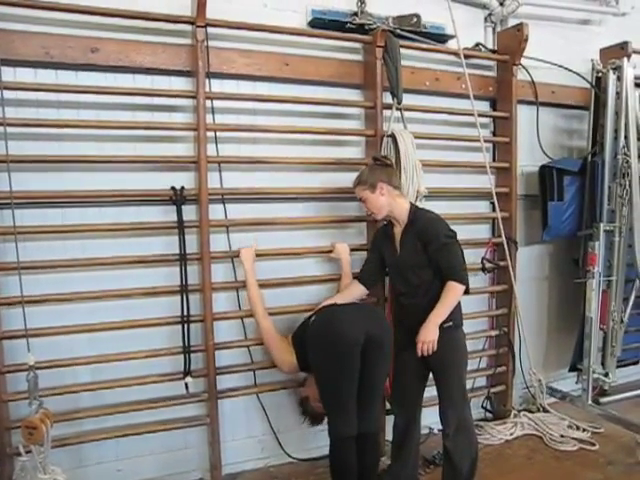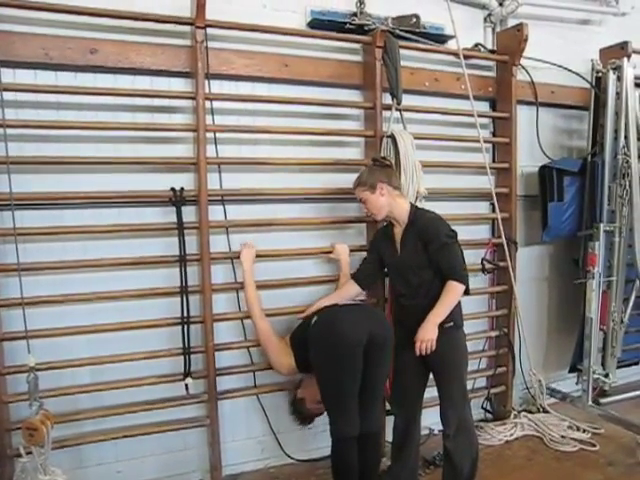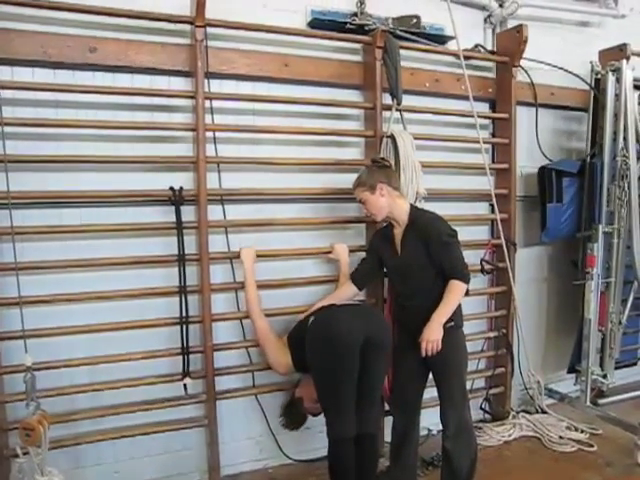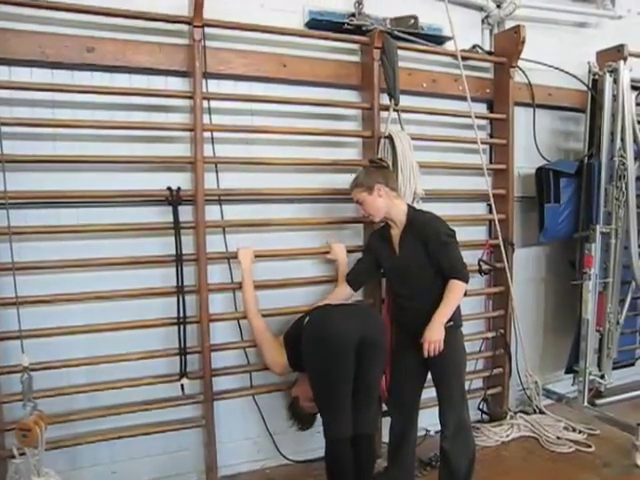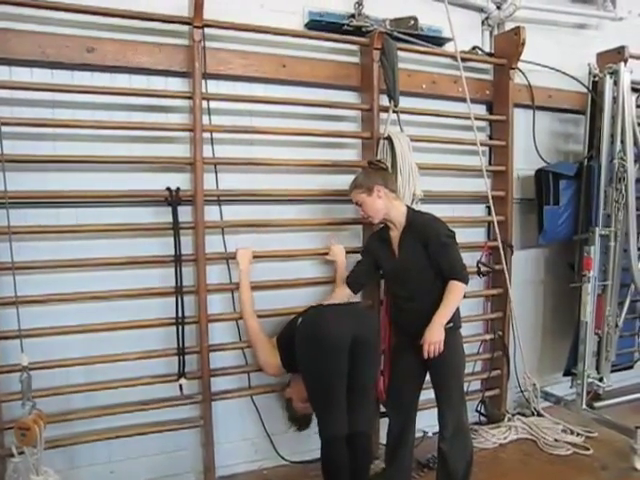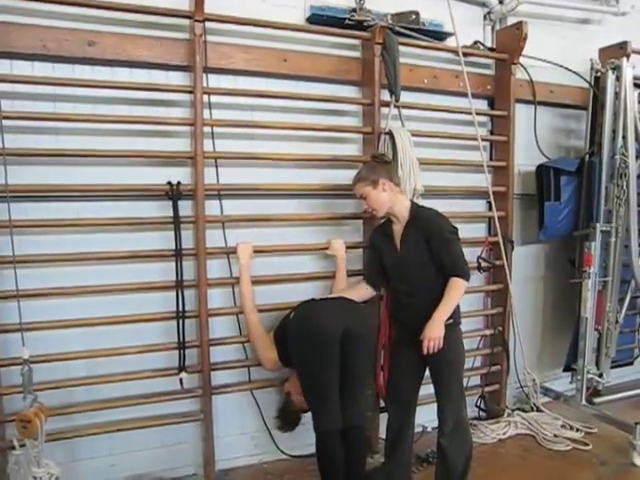
dt=0.2s
person 1, frame 1
left shoulder: (430, 225)
right shoulder: (383, 237)
left elbow: (457, 279)
right elbow: (365, 281)
left wrist: (432, 324)
right wrist: (329, 304)
left hip: (443, 331)
right hip: (406, 332)
left knee: (454, 411)
right knee: (404, 406)
person 1, frame 2
left shoulder: (430, 225)
right shoulder: (382, 238)
left elbow: (458, 279)
right elbow: (362, 280)
left wrist: (431, 323)
right wrist: (323, 304)
left hip: (443, 331)
right hip: (406, 333)
left knee: (454, 412)
right knee: (404, 406)
person 1, frame 3
left shoulder: (430, 225)
right shoulder: (381, 239)
left elbow: (460, 278)
right elbow: (358, 280)
left wrist: (436, 324)
right wrist: (322, 306)
left hip: (444, 331)
right hip: (406, 334)
left knee: (454, 412)
right knee: (402, 406)
person 1, frame 4
left shoulder: (429, 226)
right shoulder: (378, 240)
left elbow: (459, 277)
right elbow: (353, 281)
left wrist: (437, 324)
left hip: (443, 331)
right hip: (405, 334)
left knee: (453, 412)
right knee: (400, 407)
person 1, frame 5
left shoulder: (428, 227)
right shoulder: (376, 242)
left elbow: (458, 278)
right elbow: (353, 286)
left wrist: (437, 325)
left hip: (442, 333)
right hip: (404, 336)
left knee: (451, 414)
right knee: (398, 408)
person 1, frame 6
left shoulder: (431, 222)
right shoulder: (379, 236)
left elbow: (460, 275)
right elbow: (374, 285)
left wrist: (437, 321)
right wrist: (335, 300)
left hip: (442, 328)
right hip: (404, 331)
left knee: (450, 409)
right knee: (398, 404)
person 2, frame 1
left shoulder: (289, 360)
left elbow: (261, 315)
left wrist: (249, 267)
right wrist: (345, 260)
left hip: (334, 332)
right hip: (376, 321)
left knee: (343, 431)
right knee: (369, 426)
person 2, frame 2
left shoulder: (287, 361)
left elbow: (257, 315)
left wrist: (247, 267)
right wrist: (344, 261)
left hip: (336, 332)
right hip: (377, 322)
left knee: (345, 430)
right knee: (370, 427)
person 2, frame 3
left shoulder: (284, 361)
left elbow: (257, 315)
left wrist: (248, 267)
right wrist: (343, 261)
left hip: (333, 333)
right hip: (375, 322)
left knee: (341, 432)
right knee: (367, 428)
person 2, frame 4
left shoulder: (280, 361)
left elbow: (254, 315)
left wrist: (246, 268)
right wrist: (342, 260)
left hip: (328, 332)
right hip: (370, 321)
left knee: (338, 432)
right knee: (364, 429)
person 2, frame 5
left shoulder: (275, 363)
left elbow: (250, 316)
right elbow: (339, 300)
left wrist: (244, 269)
right wrist: (340, 262)
left hip: (321, 332)
right hip: (363, 320)
left knee: (333, 431)
right knee: (360, 427)
person 2, frame 6
left shoulder: (273, 358)
left elbow: (251, 312)
right elbow: (339, 295)
left wrist: (244, 264)
right wrist: (340, 257)
left hip: (313, 325)
right hip: (355, 315)
left knee: (328, 426)
right knee: (354, 421)
